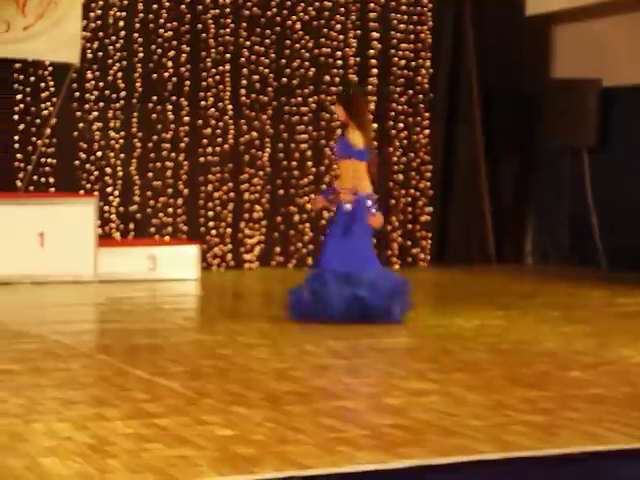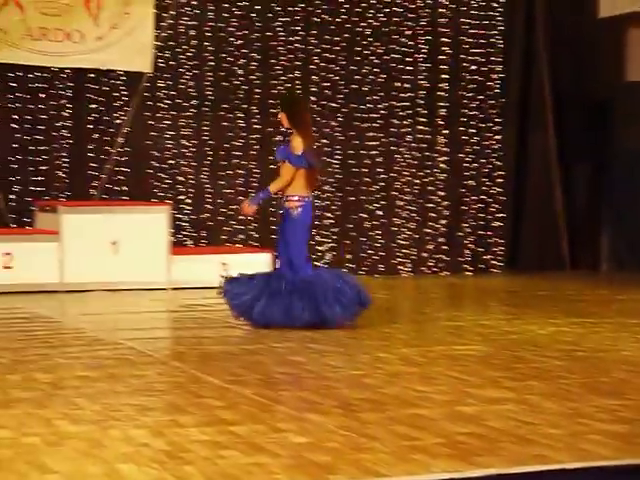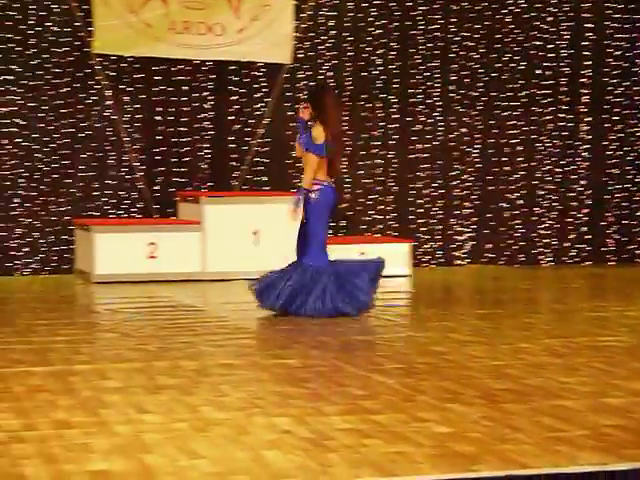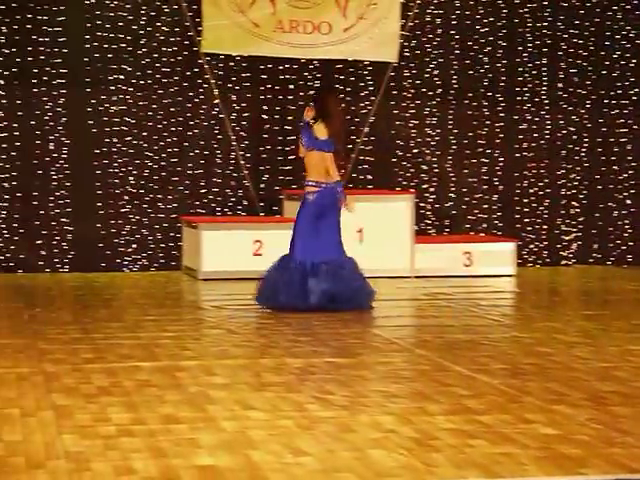
dt=0.7s
person 1, frame 1
left shoulder: (355, 135)
right shoulder: (351, 134)
left elbow: (361, 175)
left wrist: (371, 209)
right wrist: (327, 195)
left hip: (353, 202)
right hip: (349, 201)
left knee: (334, 256)
right knee: (358, 258)
left ankle: (334, 303)
right ankle: (382, 303)
person 1, frame 2
left shoulder: (296, 141)
right shoulder: (301, 140)
left elbow: (285, 179)
left wrist: (256, 200)
left hip: (296, 206)
right hip: (297, 205)
left knee: (297, 261)
right knee: (286, 261)
left ankle: (334, 307)
right ankle: (288, 311)
person 1, frame 3
left shoulder: (319, 129)
right shoulder: (323, 129)
left elbow: (313, 168)
right elbow: (299, 152)
left wrist: (298, 200)
right wrist: (302, 121)
left hip: (317, 192)
right hip: (321, 192)
left knee: (314, 250)
right knee: (309, 248)
left ankle: (321, 301)
person 1, frame 4
left shoulder: (319, 127)
right shoulder: (329, 128)
left elbow: (329, 162)
right elbow: (303, 152)
left wrist: (341, 193)
right wrist: (306, 122)
left hip: (316, 191)
right hip: (329, 192)
left knee: (302, 247)
right knee: (329, 248)
left ankle: (294, 295)
right ankle: (346, 295)
